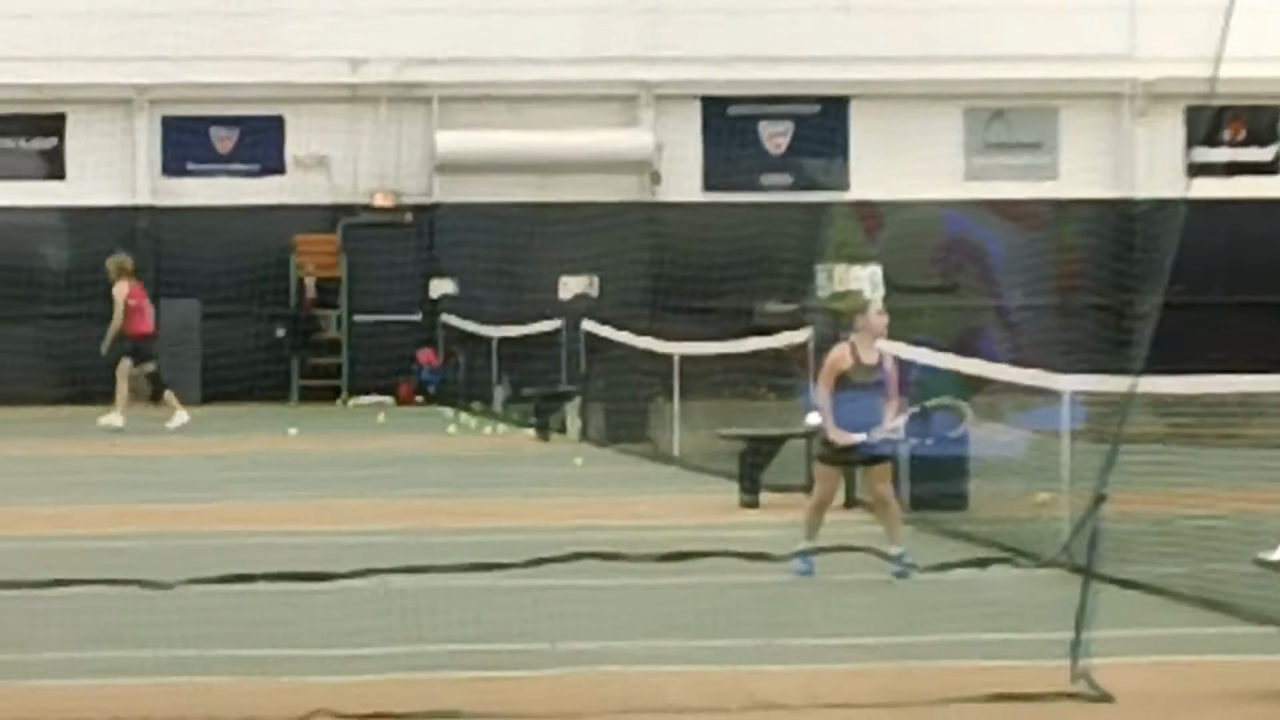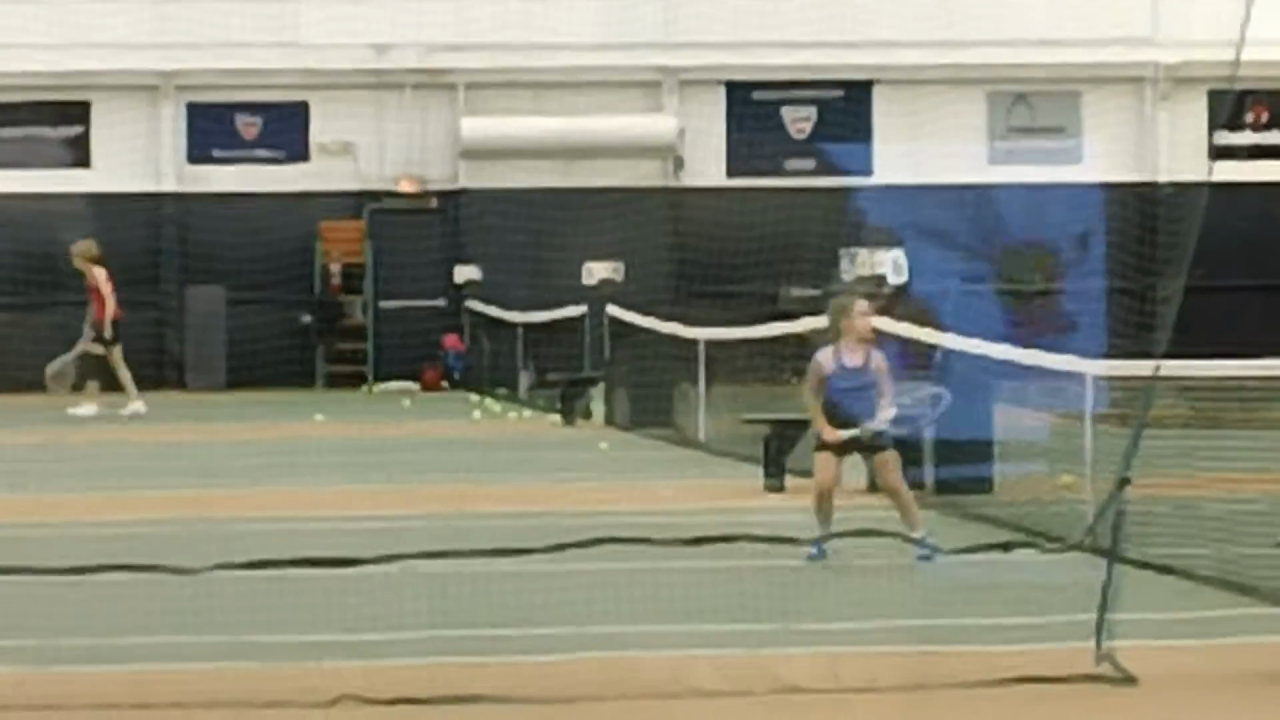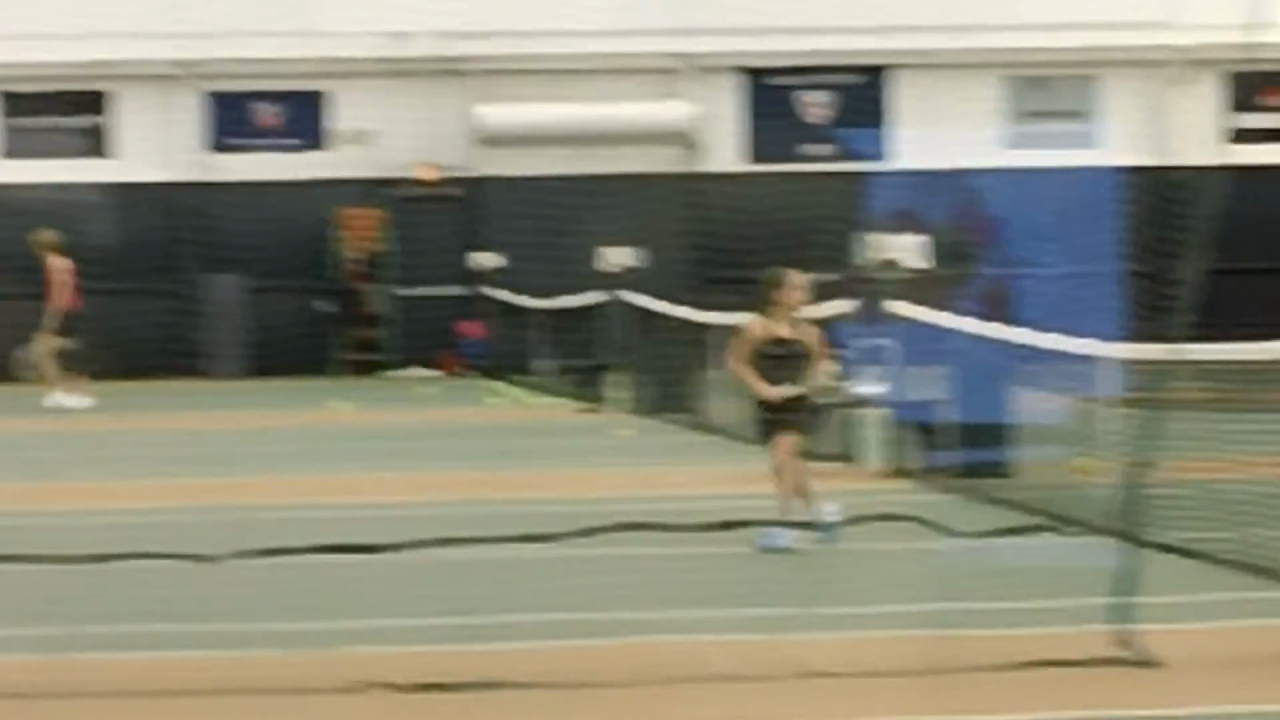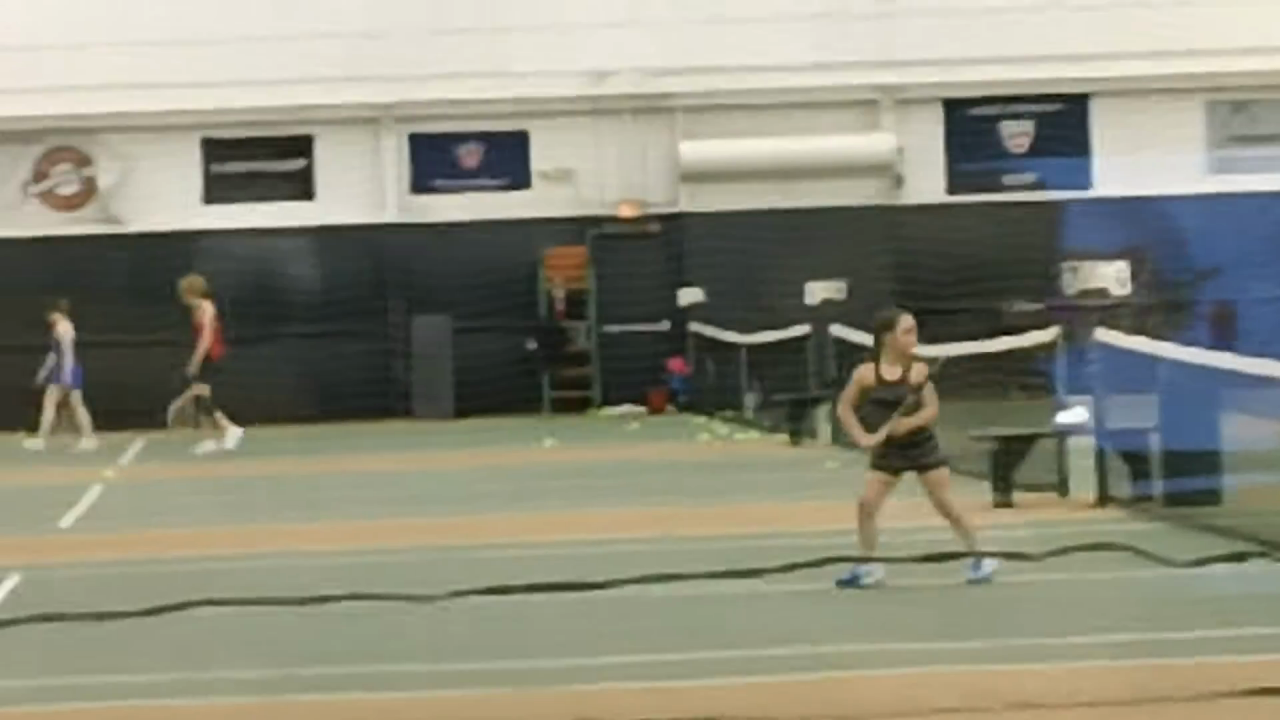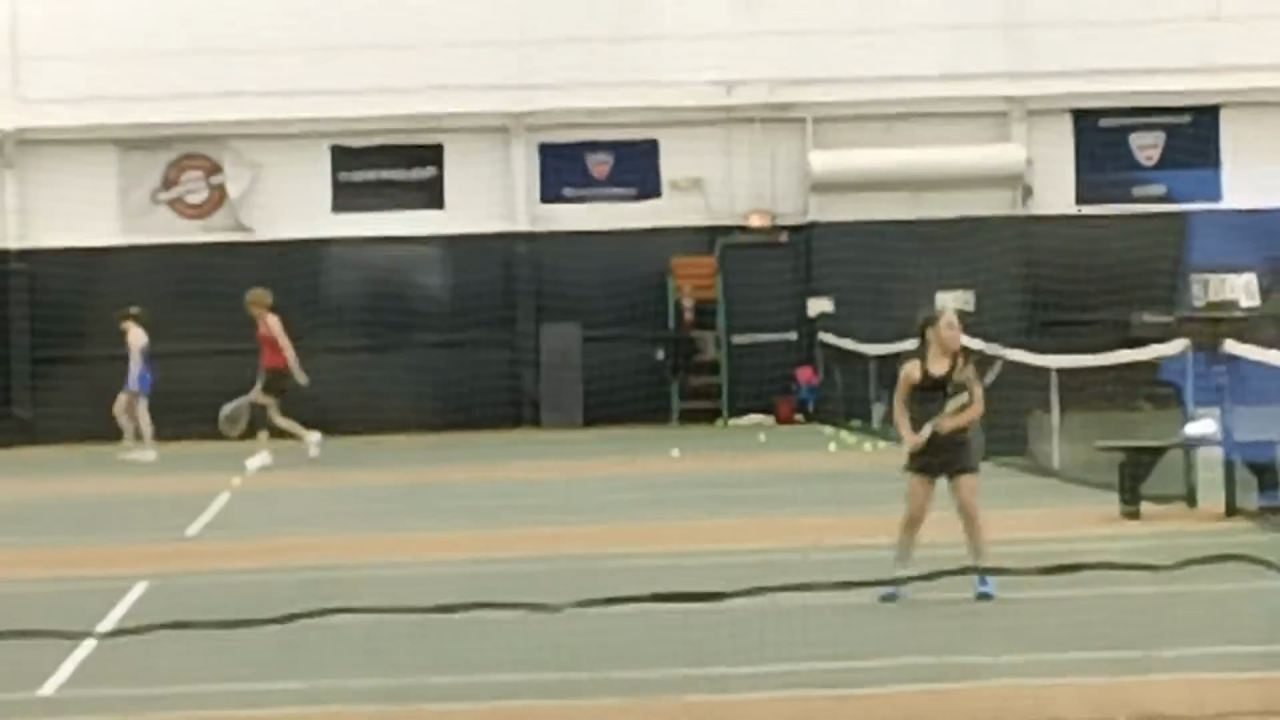
dt=0.4s
person 1, frame 1
left shoulder: (886, 360)
right shoulder: (841, 354)
left elbow: (892, 399)
right elbow: (821, 394)
left wrist: (886, 424)
right wrist: (832, 430)
left hip: (873, 436)
right hip: (840, 436)
left knee: (884, 495)
right knee: (823, 496)
left ankle: (897, 553)
right ankle: (805, 551)
person 1, frame 2
left shoulder: (876, 358)
right shoulder: (824, 358)
left elbow: (886, 394)
right elbow: (809, 394)
left wrist: (881, 418)
right wrist: (823, 428)
left hip: (870, 430)
right hip: (835, 431)
left knee: (894, 484)
right knee: (823, 485)
left ankle: (920, 537)
right ankle: (822, 537)
person 1, frame 3
left shoulder: (806, 332)
right shoulder: (755, 328)
left elbow: (819, 363)
right elbow: (736, 361)
left wrist: (808, 382)
right wrist: (762, 388)
left hip: (796, 406)
right hip: (771, 407)
left knee: (783, 465)
right knee: (784, 467)
left ankle: (782, 528)
right ankle: (823, 512)
person 1, frame 4
left shoulder: (918, 370)
right shoulder: (865, 373)
left elbow: (931, 410)
right elbow: (844, 408)
left wrist: (907, 424)
right wrist: (861, 437)
left hip: (920, 445)
right hip: (887, 450)
left knee: (944, 504)
right knee: (866, 503)
left ankle: (980, 558)
right ankle: (870, 569)
person 1, frame 5
left shoulder: (964, 368)
right shoulder: (912, 370)
left elbow: (977, 408)
right elbow: (899, 405)
left wrist: (953, 423)
right wrist: (907, 435)
left hip: (958, 449)
right hip: (925, 452)
left knee: (969, 511)
right knee: (913, 515)
left ankle: (981, 575)
right ankle: (897, 577)
